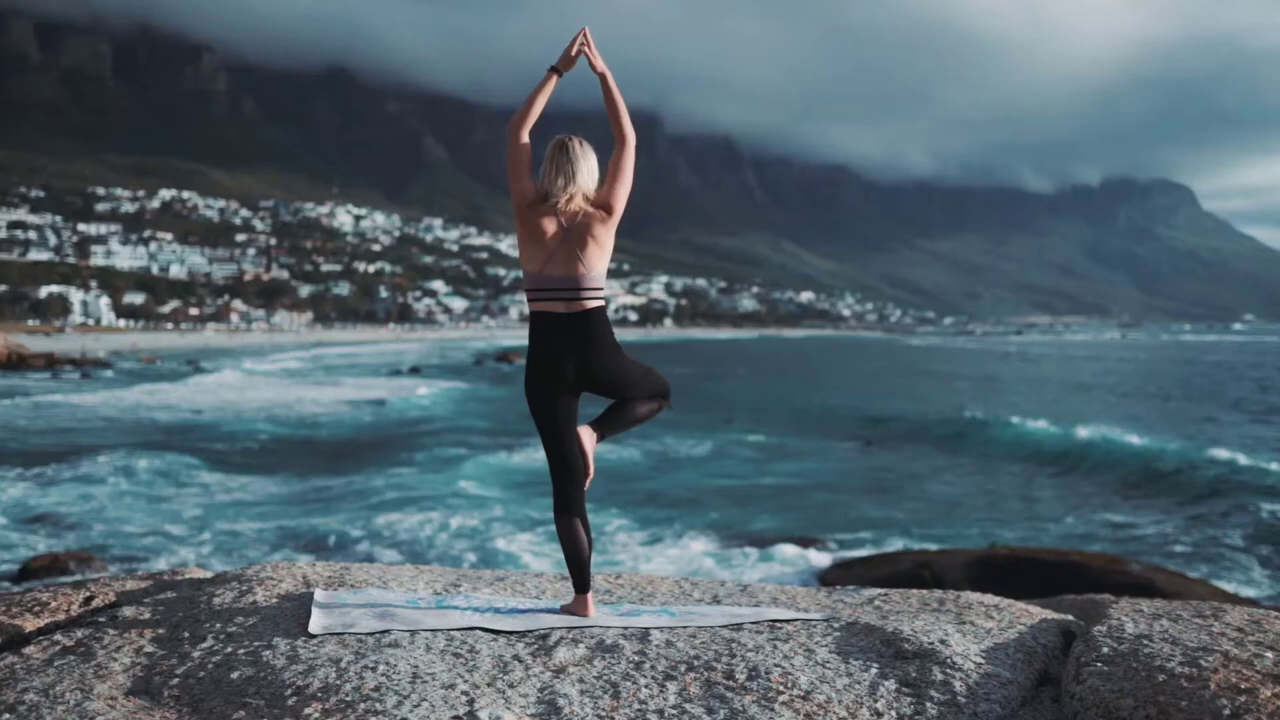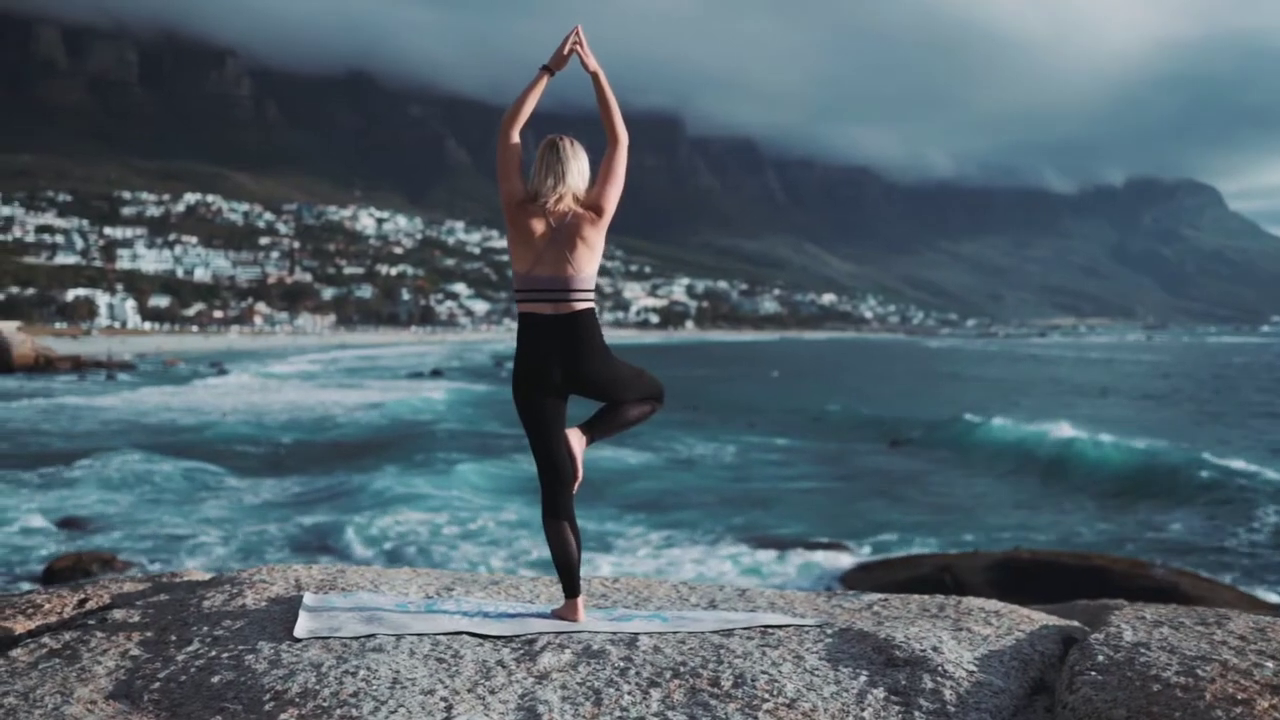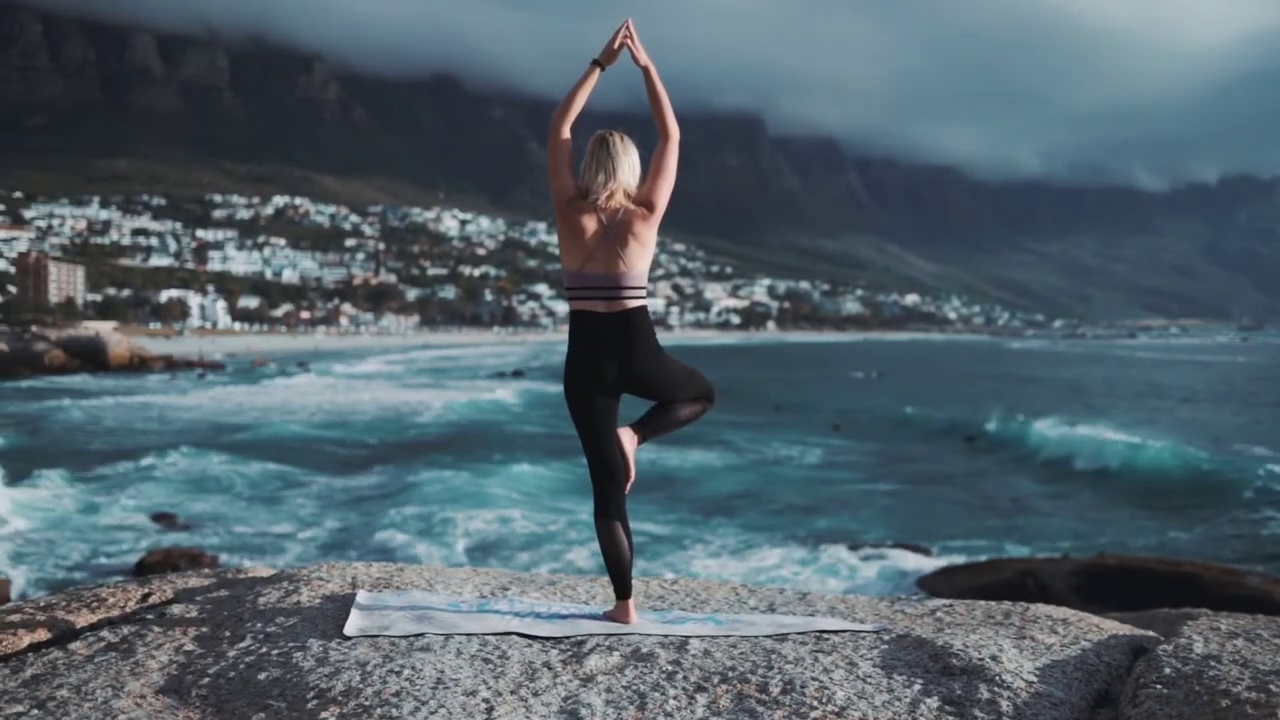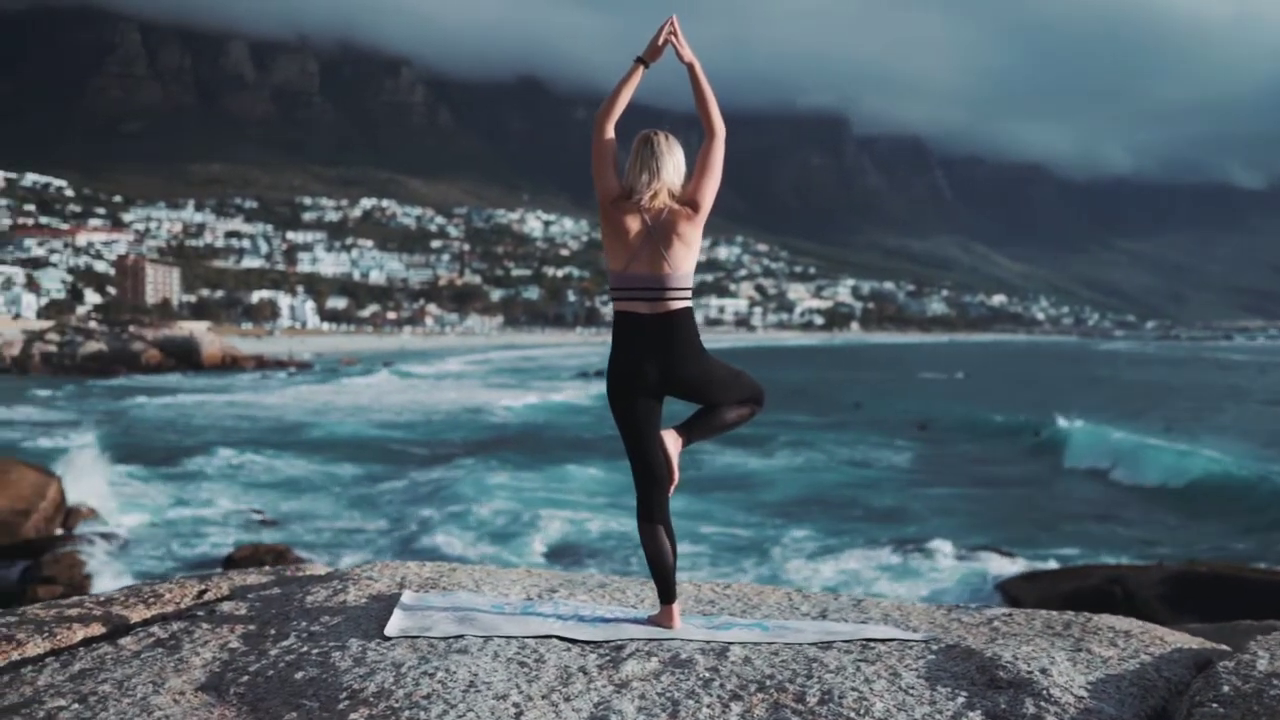
dt=1s
person 1, frame 1
left shoulder: (529, 216)
right shoulder: (604, 217)
left elbow: (517, 134)
right elbow: (627, 139)
left wrist: (558, 69)
right wrist: (601, 70)
left hip: (546, 358)
right hip: (596, 353)
left knee: (566, 483)
right knee: (657, 390)
left ankle: (582, 598)
right ankle: (594, 433)
person 1, frame 2
left shoulder: (519, 216)
right shoulder: (594, 218)
left elbow: (508, 133)
right elbow: (620, 140)
left wrist: (550, 69)
right wrist: (594, 69)
left hip: (534, 359)
right hip: (584, 354)
left knee: (555, 487)
right knee: (651, 393)
left ankle: (572, 602)
right ankle: (583, 436)
person 1, frame 3
left shoulder: (570, 214)
right shoulder: (645, 216)
left elbow: (559, 129)
right elbow: (671, 135)
left wrist: (600, 63)
right wrist: (645, 64)
left hip: (586, 358)
right hip: (637, 352)
left knee: (607, 487)
right knee: (701, 393)
left ankle: (625, 605)
right ankle: (635, 435)
person 1, frame 4
left shoulder: (613, 214)
right shoulder: (690, 216)
left elbow: (602, 127)
right elbow: (717, 133)
left wrist: (644, 60)
right wrist: (689, 60)
left hip: (629, 360)
right hip: (680, 355)
left knee: (650, 490)
right knee: (750, 396)
left ankle: (668, 610)
right ankle: (679, 437)
